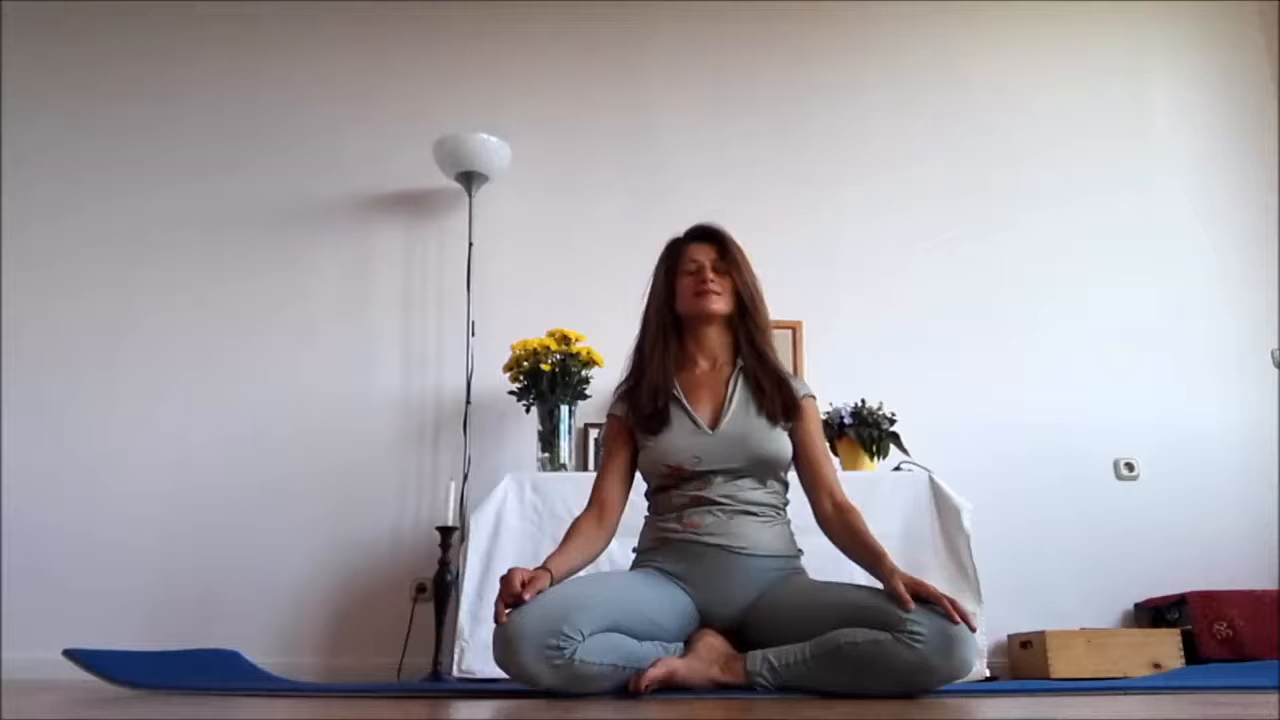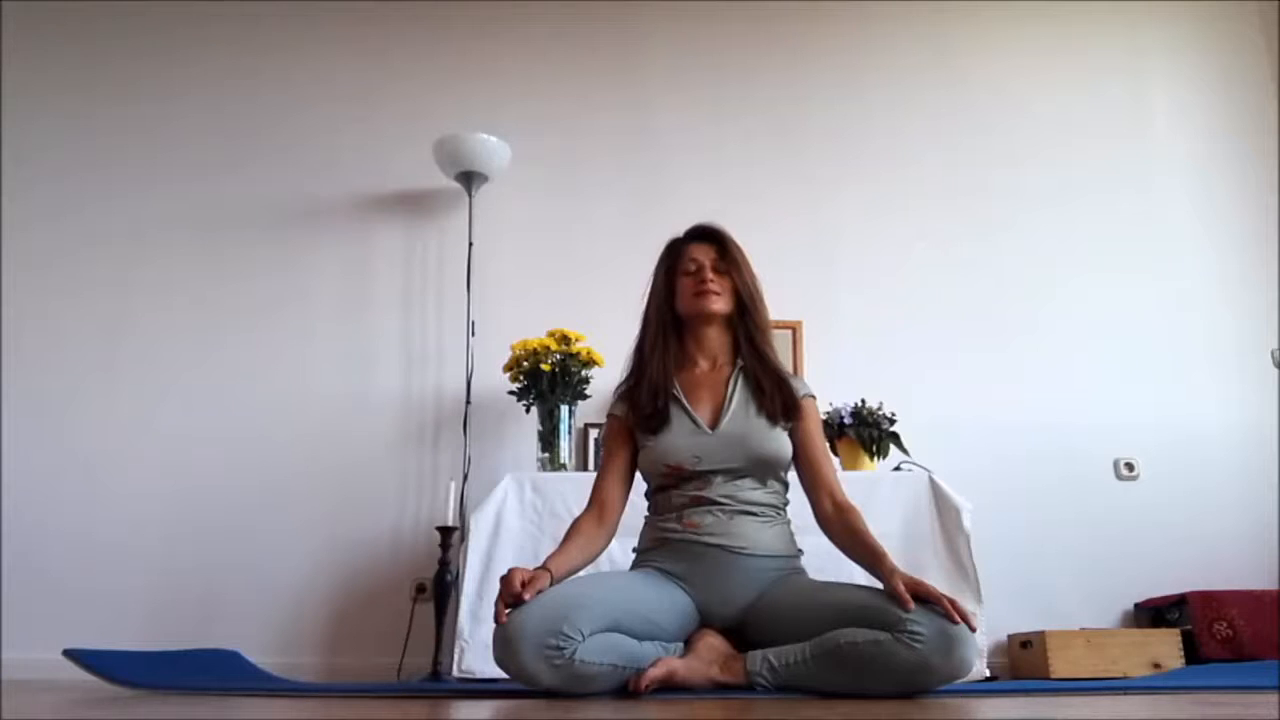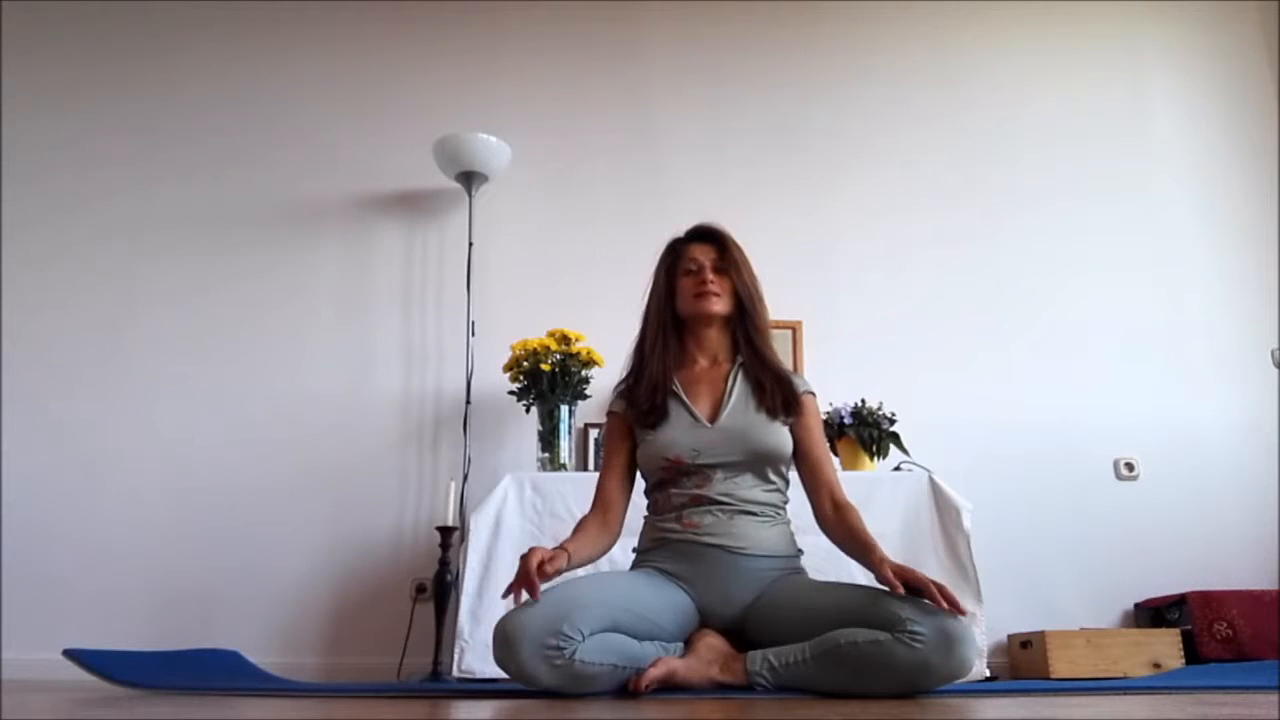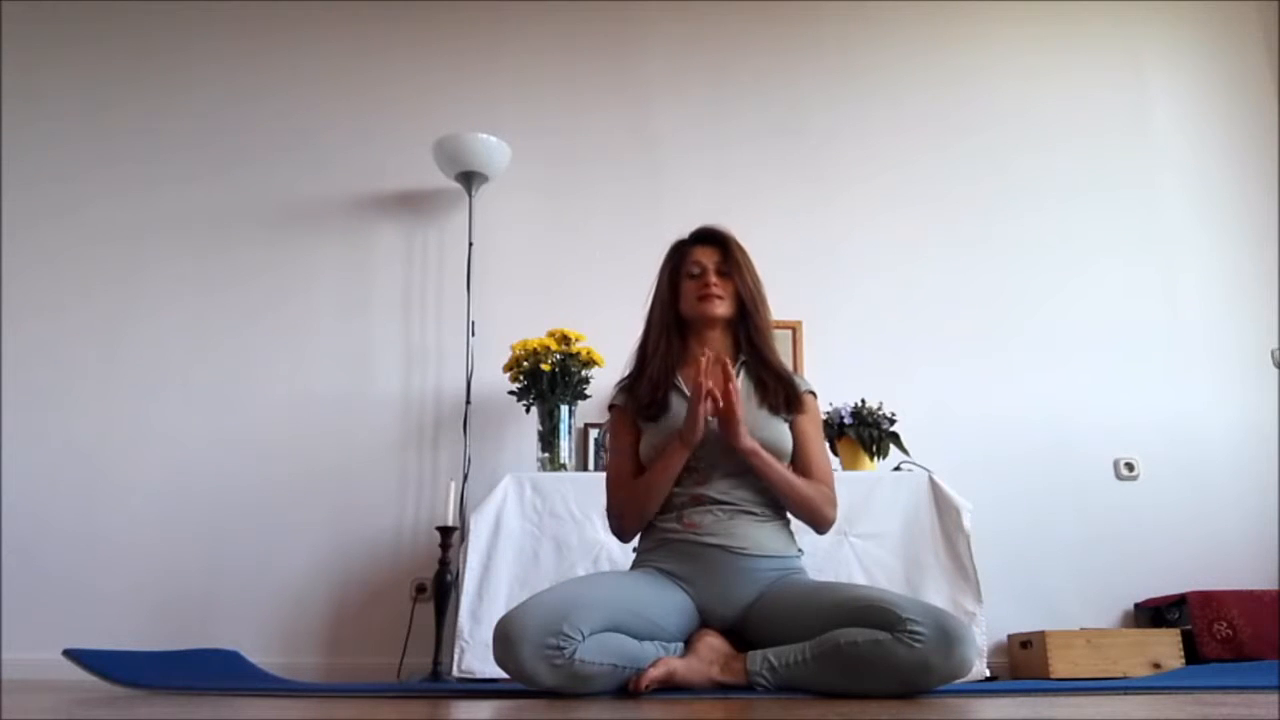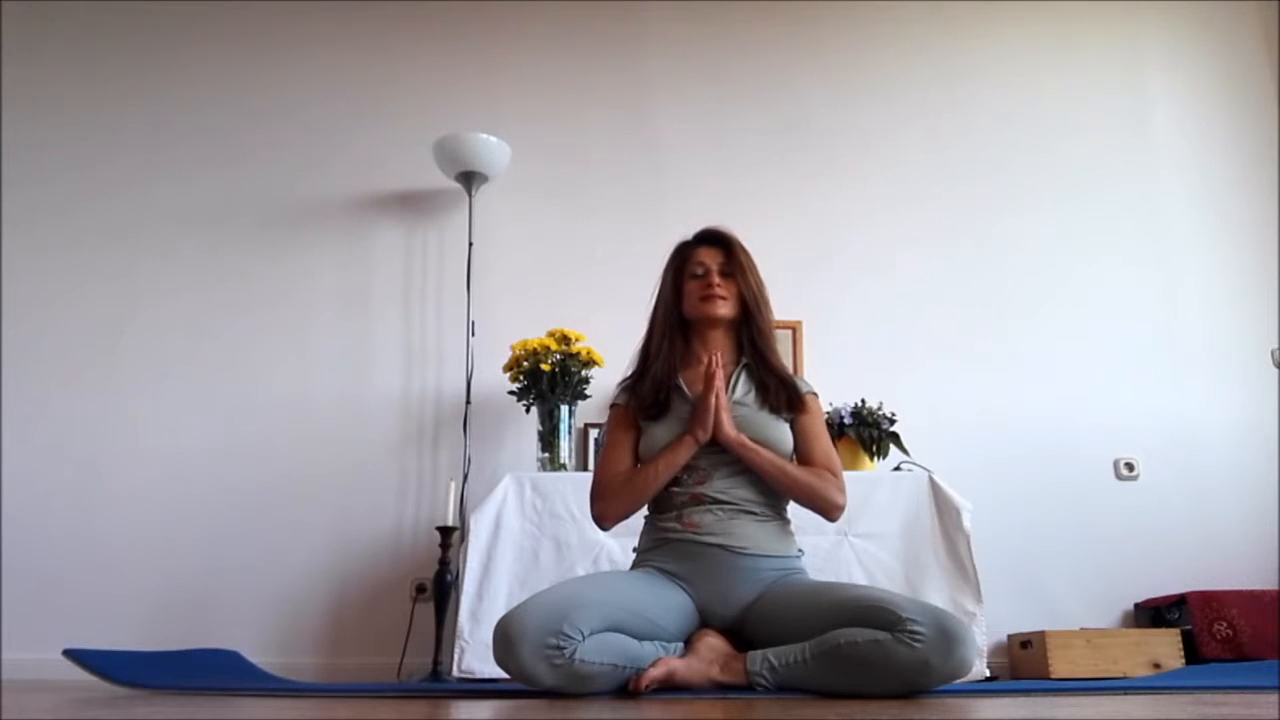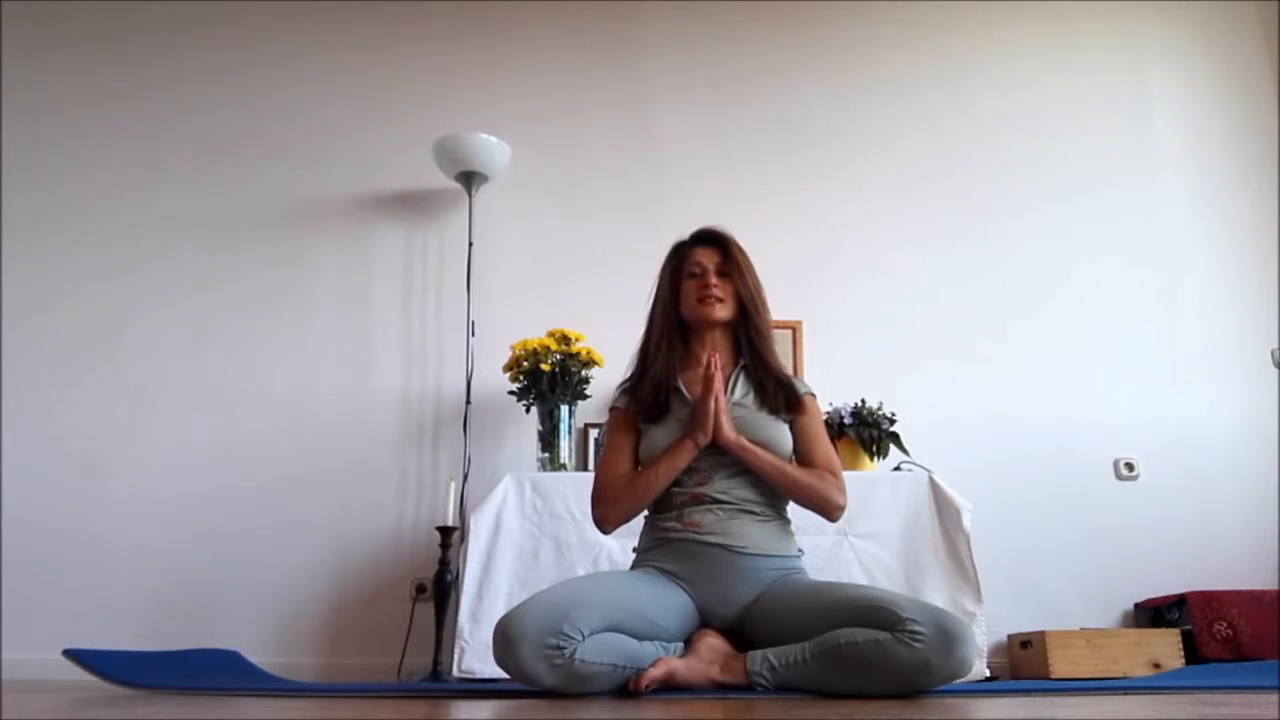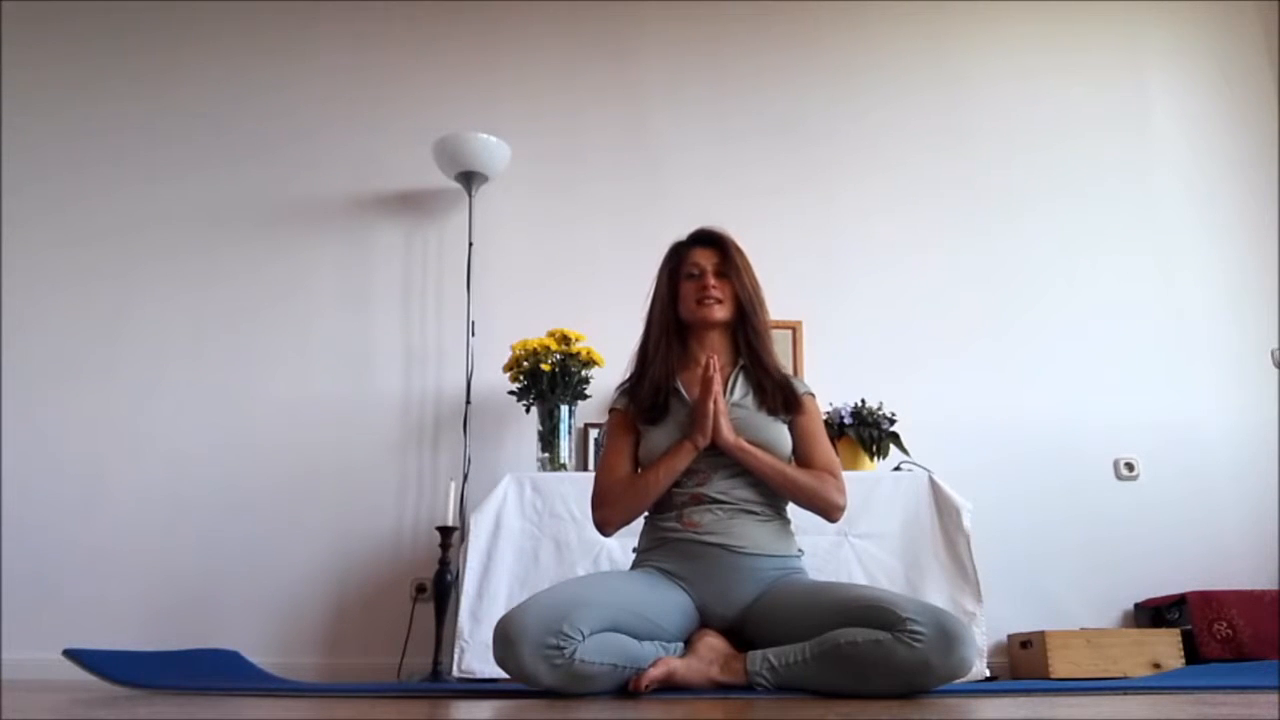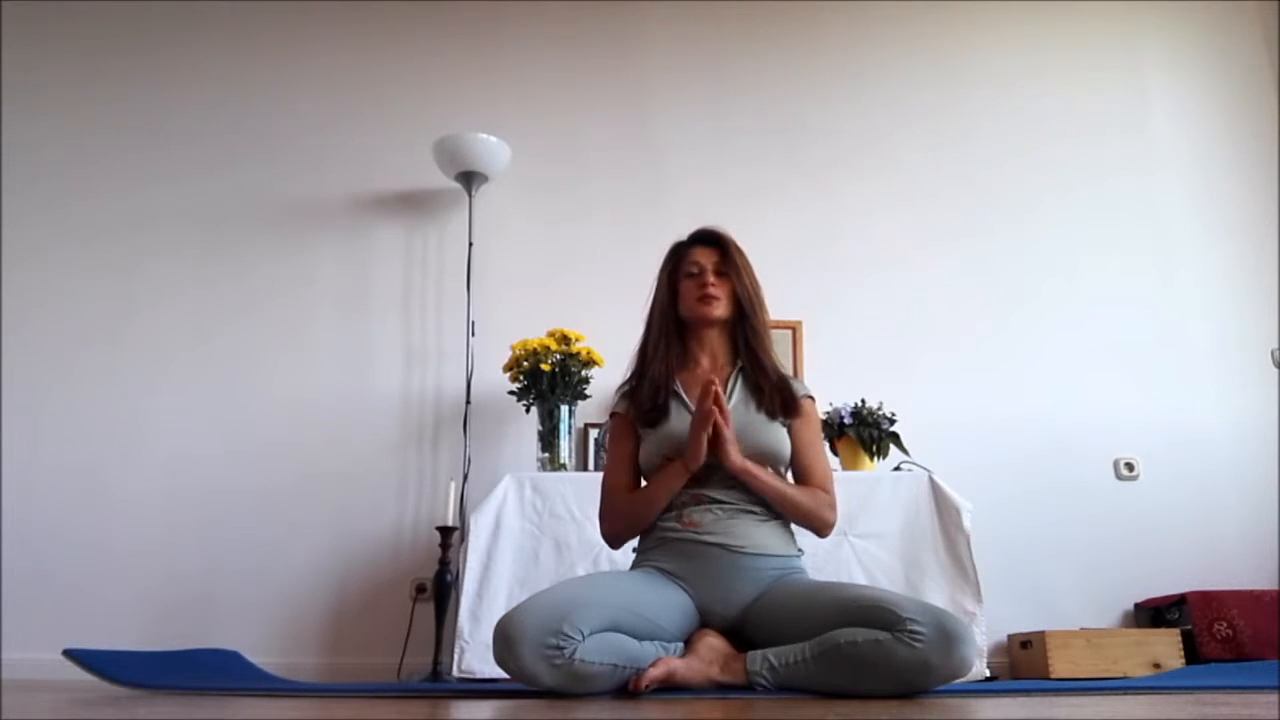
dt=0.4s
person 1, frame 1
left shoulder: (785, 391)
right shoulder: (636, 399)
left elbow: (832, 505)
right elbow: (602, 513)
left wrist: (890, 571)
right wrist: (546, 571)
left hip: (771, 578)
right hip: (667, 577)
left knee: (945, 644)
right knee: (524, 639)
left ankle: (728, 666)
right ankle: (715, 657)
person 1, frame 2
left shoulder: (785, 391)
right shoulder: (636, 400)
left elbow: (832, 505)
right elbow: (601, 514)
left wrist: (890, 572)
right wrist: (545, 572)
left hip: (771, 579)
right hip: (667, 579)
left knee: (946, 645)
right knee: (522, 640)
left ankle: (729, 665)
right ankle: (706, 652)
person 1, frame 3
left shoulder: (786, 388)
right shoulder: (635, 398)
left elbow: (830, 502)
right elbow: (606, 515)
left wrist: (879, 561)
right wrist: (559, 556)
left hip: (771, 579)
right hip: (667, 577)
left knee: (944, 644)
right knee: (524, 640)
left ankle: (729, 665)
right ankle: (719, 658)
person 1, frame 4
left shoulder: (787, 388)
right shoulder: (638, 394)
left elbow: (824, 513)
right elbow: (623, 524)
left wrist: (746, 444)
right wrist: (686, 443)
left hip: (771, 579)
right hip: (667, 578)
left knee: (947, 644)
right knee: (521, 640)
left ankle: (728, 665)
right ankle: (707, 653)
person 1, frame 5
left shoulder: (789, 390)
right shoulder: (639, 394)
left elbow: (832, 499)
right elbow: (606, 509)
left wrist: (733, 436)
right wrist: (693, 434)
left hip: (770, 578)
right hip: (667, 577)
left knee: (945, 643)
right knee: (523, 639)
left ankle: (731, 664)
right ankle: (714, 657)
person 1, frame 6
left shoulder: (787, 391)
right shoulder: (638, 396)
left elbow: (832, 500)
right elbow: (607, 513)
left wrist: (734, 439)
right wrist: (692, 439)
left hip: (770, 578)
right hip: (667, 577)
left knee: (945, 643)
right knee: (522, 638)
left ankle: (729, 664)
right ankle: (707, 654)
person 1, frame 7
left shoulder: (786, 391)
right shoulder: (637, 398)
left elbow: (832, 500)
right elbow: (607, 515)
left wrist: (733, 440)
right wrist: (691, 440)
left hip: (770, 578)
right hip: (666, 577)
left knee: (945, 643)
right knee: (523, 638)
left ankle: (732, 666)
right ankle: (711, 657)
person 1, frame 8
left shoulder: (786, 393)
right shoulder: (638, 399)
left elbow: (824, 514)
right elbow: (614, 527)
left wrist: (739, 462)
right wrist: (686, 460)
left hip: (771, 579)
right hip: (666, 577)
left knee: (945, 643)
right knee: (522, 638)
left ankle: (727, 664)
right ankle: (706, 653)
